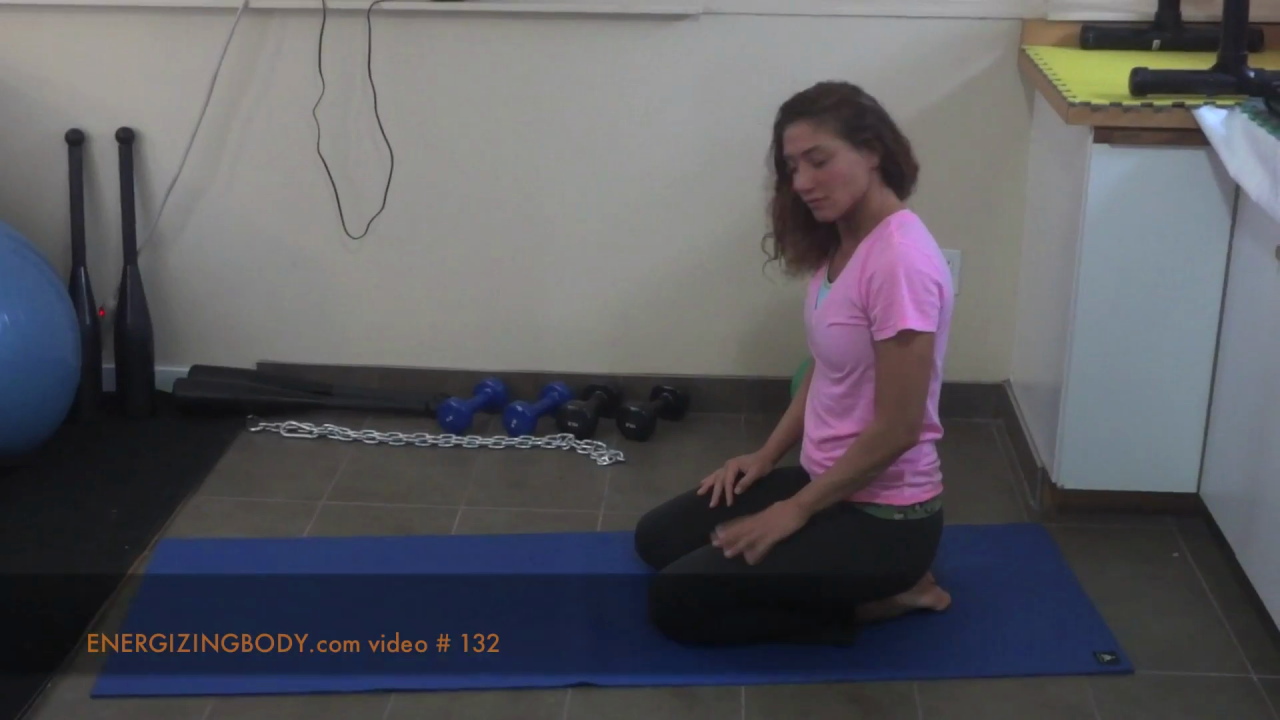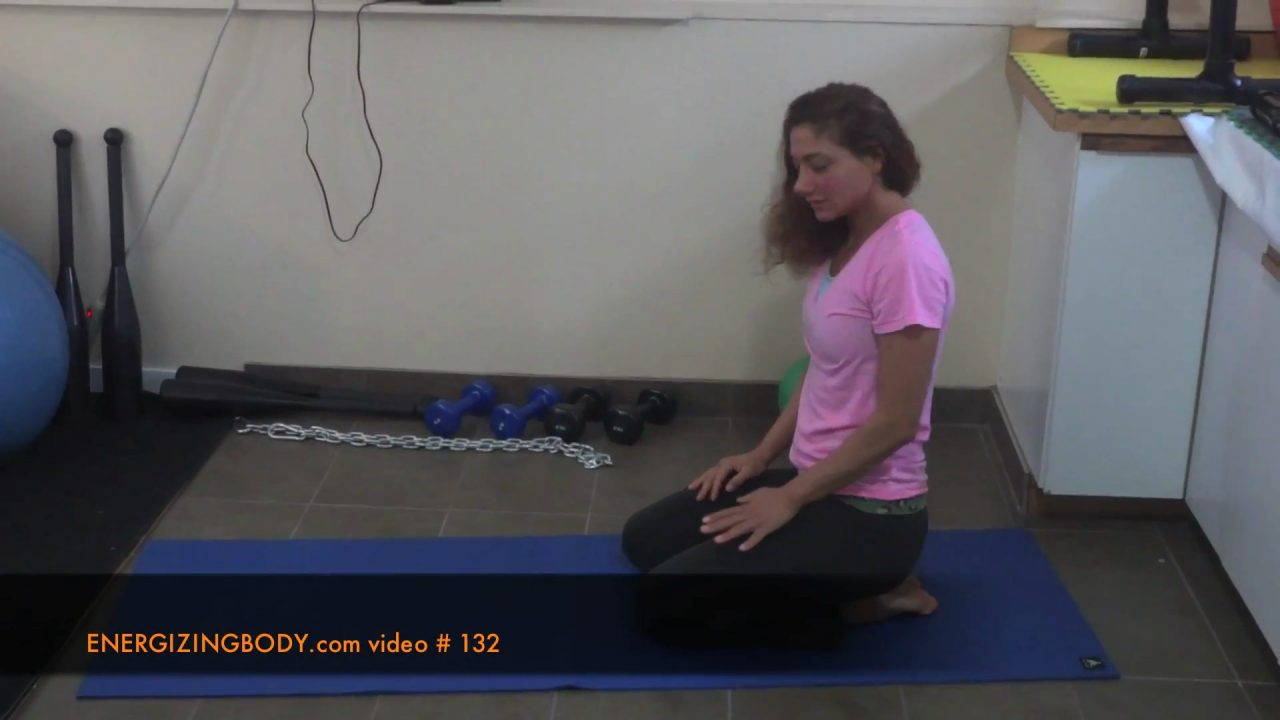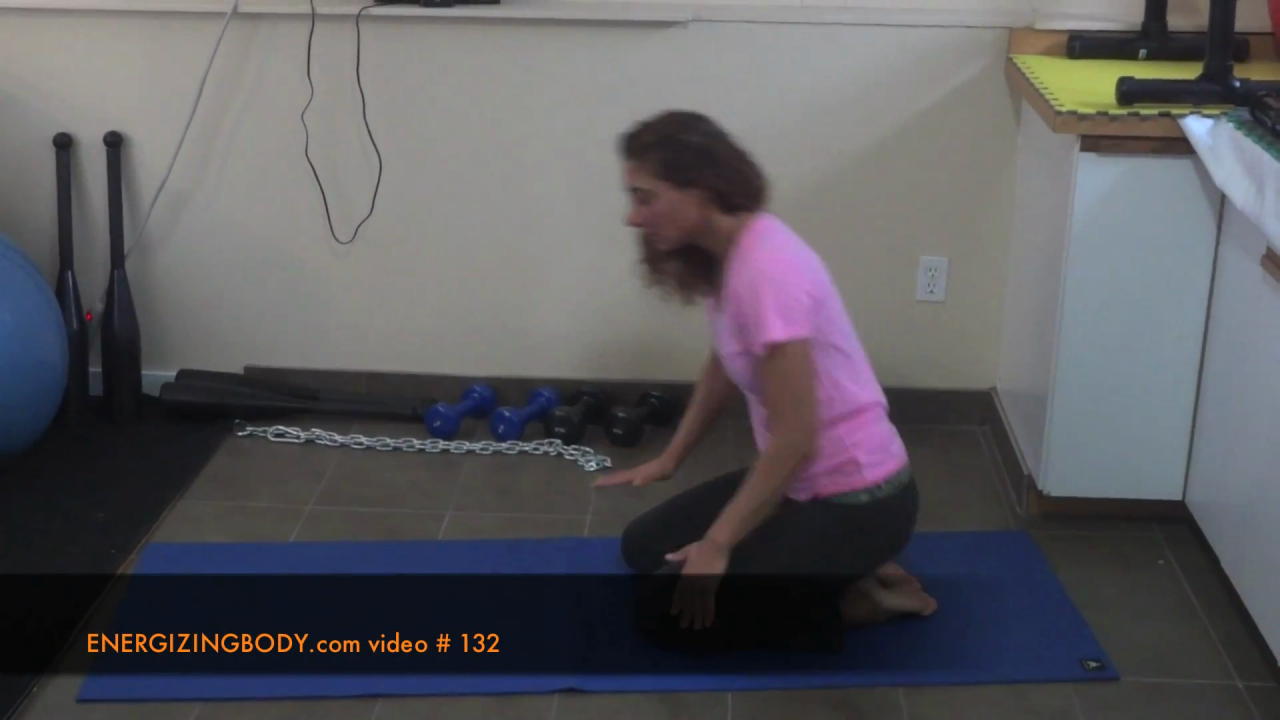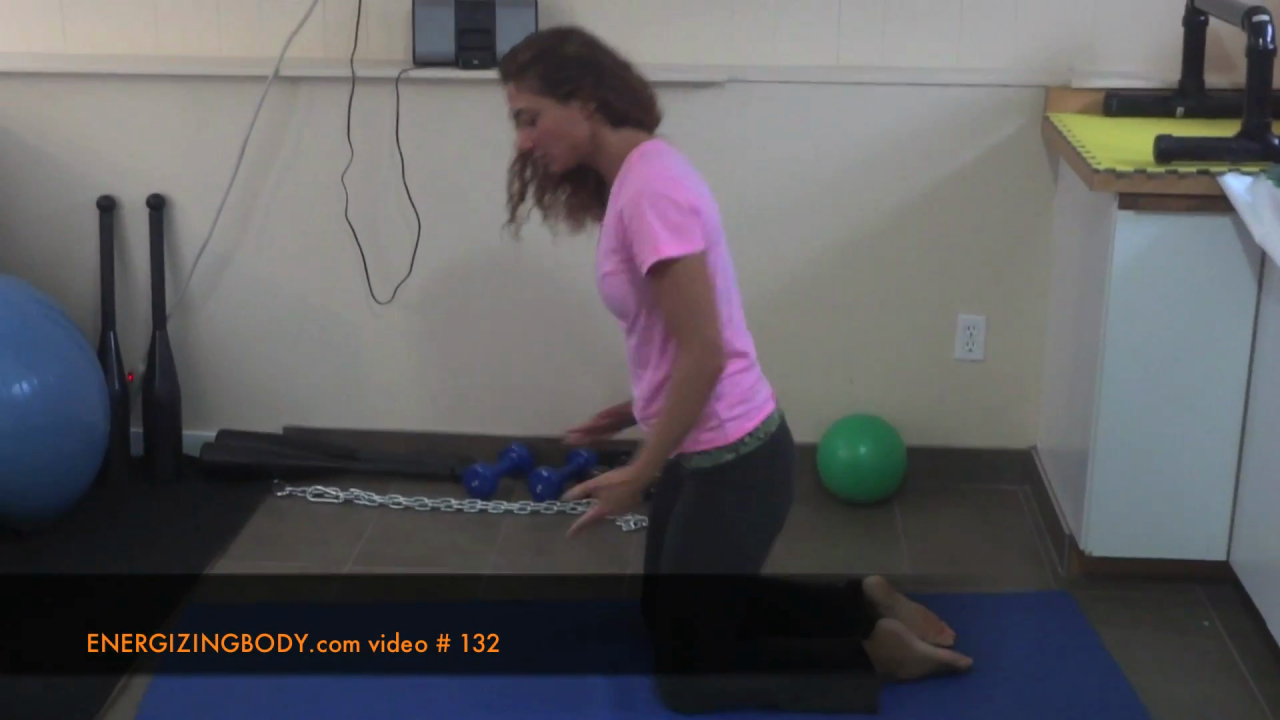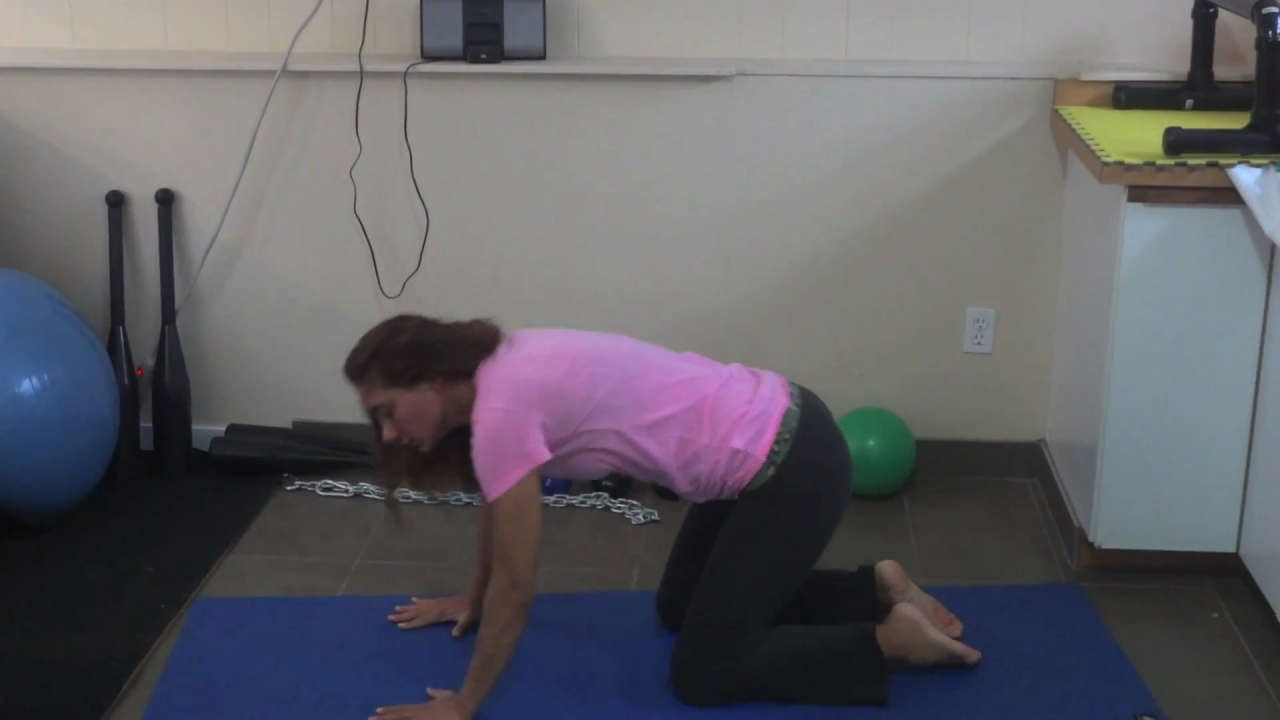
dt=1s
person 1, frame 1
left shoulder: (899, 262)
right shoulder: (841, 242)
left elbow: (898, 430)
left wrist: (797, 510)
right wrist: (767, 456)
left hip: (883, 515)
right hip: (832, 481)
left knee: (676, 601)
right knee: (657, 538)
left ankle: (884, 594)
right ankle: (861, 579)
person 1, frame 2
left shoulder: (906, 261)
right shoulder: (843, 241)
left elbow: (895, 423)
left wrist: (788, 500)
right wrist: (762, 455)
left hip: (871, 512)
right hip: (822, 479)
left knee: (666, 605)
right knee: (645, 539)
left ankle: (868, 597)
right ankle: (850, 581)
person 1, frame 3
left shoulder: (765, 271)
right shoulder: (728, 252)
left elbow: (795, 440)
right elbow: (722, 365)
left wrist: (718, 546)
right wrist: (669, 459)
left hip: (858, 501)
right hip: (804, 486)
left knee: (666, 611)
right knee: (642, 546)
left ankle: (850, 602)
right ankle: (843, 574)
person 1, frame 4
left shoulder: (648, 190)
right shoulder: (638, 175)
left elbow: (704, 355)
left wrist: (642, 469)
right wrist: (634, 410)
left hip: (728, 459)
right hip: (701, 449)
right knee: (670, 619)
left ankle: (874, 649)
right ankle: (859, 602)
person 1, frame 5
left shoulder: (500, 413)
right shoulder: (502, 369)
left elbow: (514, 587)
right elbow: (499, 510)
right wrist: (469, 601)
left hip: (791, 471)
right hip: (775, 435)
right knee: (677, 608)
left ankle: (890, 639)
right ankle: (875, 587)
